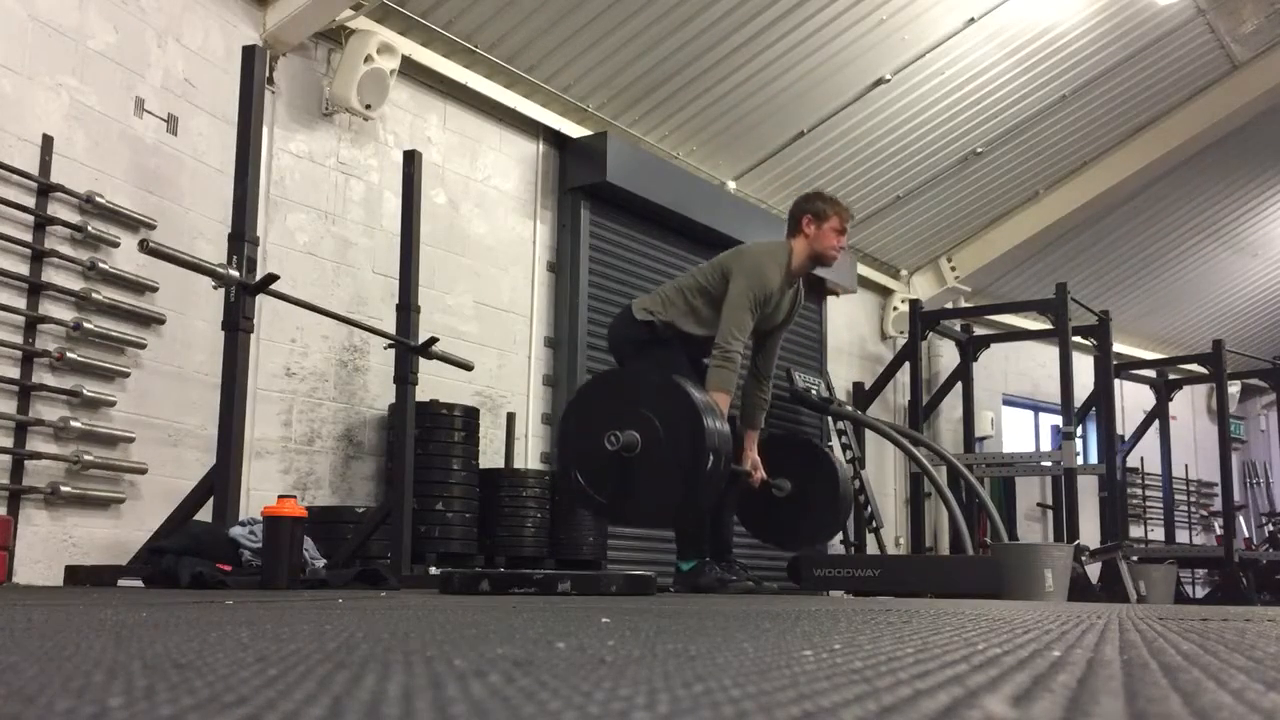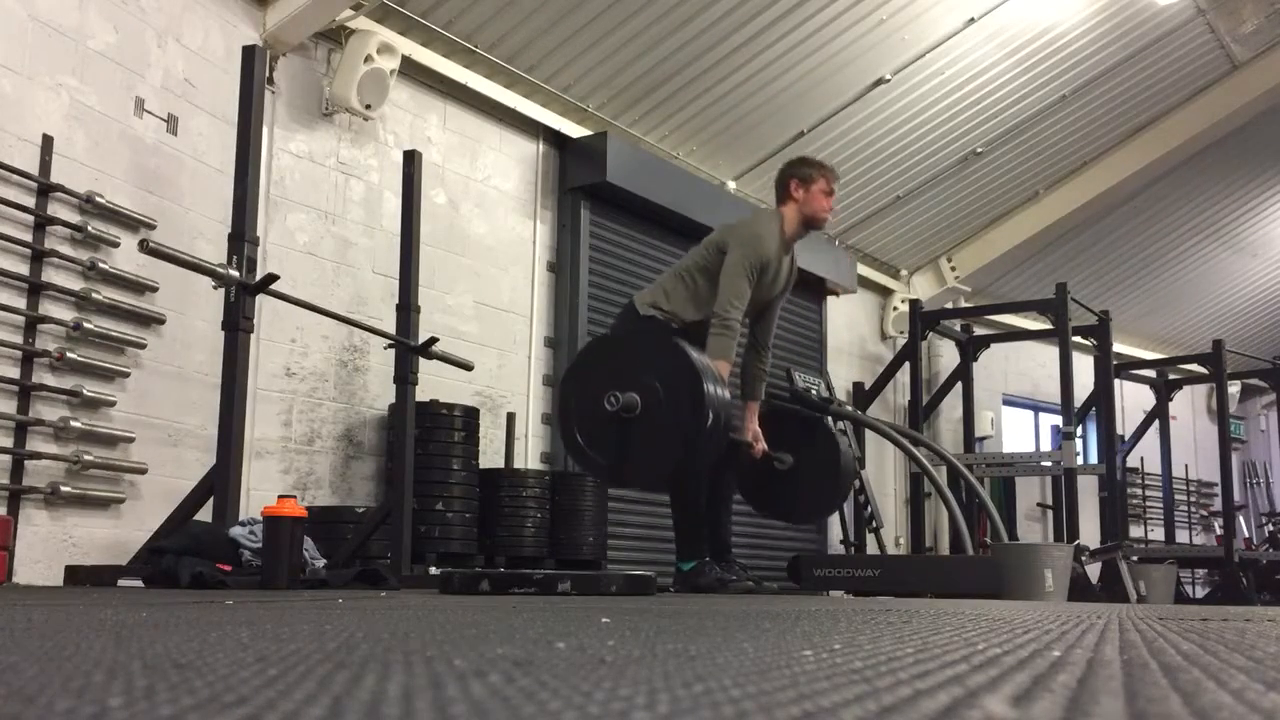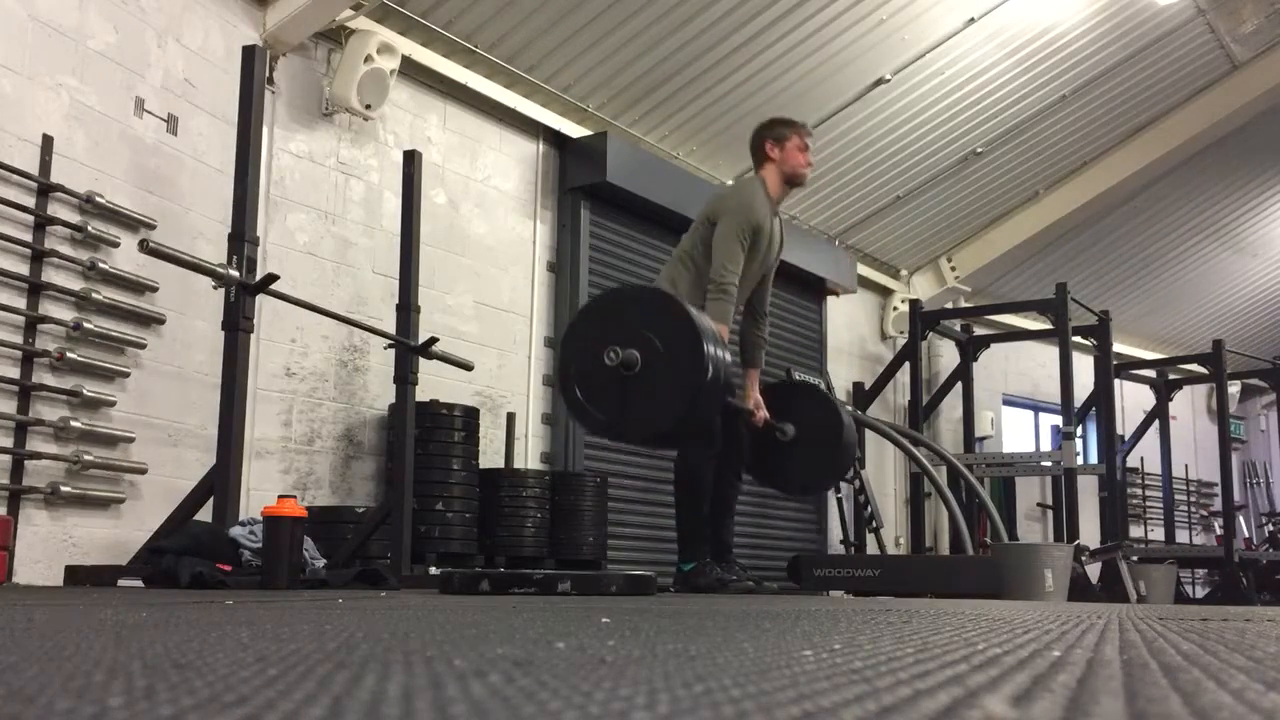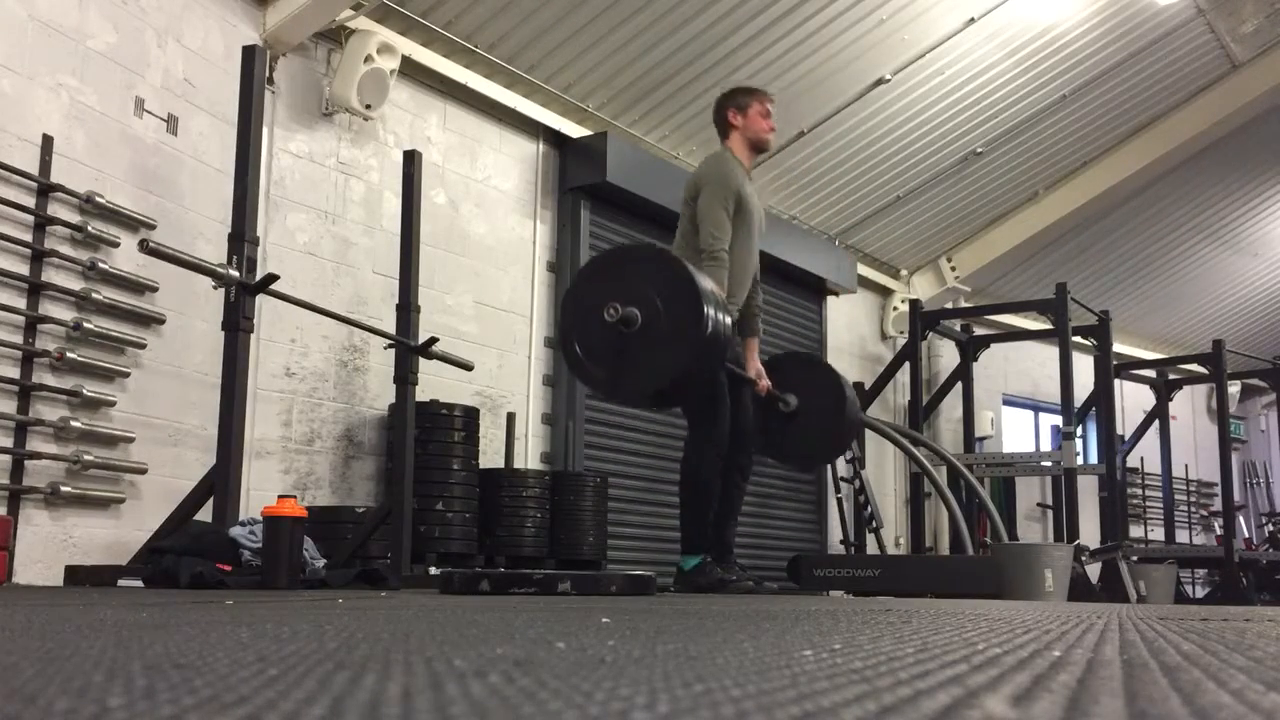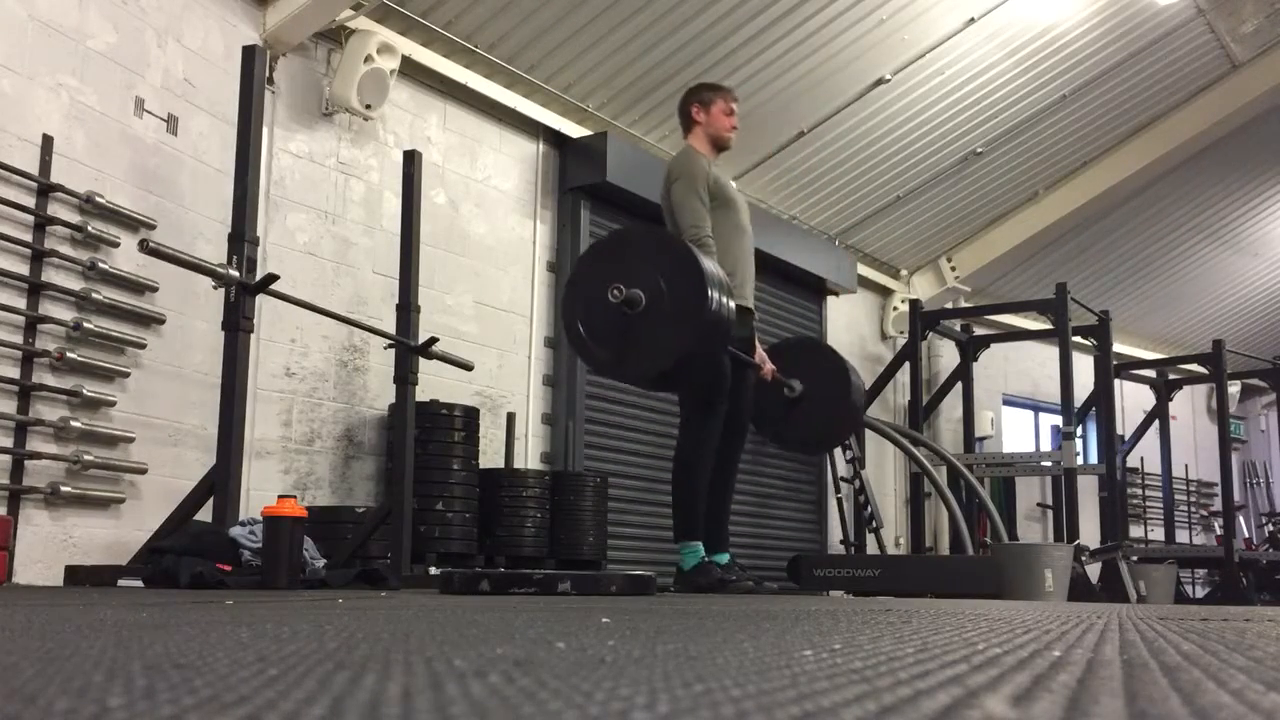
dt=0.2s
person 1, frame 1
left shoulder: (793, 293)
right shoulder: (760, 265)
left elbow: (761, 375)
right elbow: (728, 351)
left wrist: (750, 447)
left hip: (678, 342)
right hip: (644, 332)
left ankle: (721, 560)
right ankle: (693, 566)
person 1, frame 2
left shoulder: (787, 262)
right shoulder: (756, 235)
left elbow: (759, 346)
right elbow: (725, 320)
left wrist: (750, 418)
left hip: (682, 334)
right hip: (651, 325)
left ankle: (719, 559)
right ankle: (692, 566)
person 1, frame 3
left shoulder: (773, 225)
right shoulder: (744, 200)
left elbow: (756, 314)
right elbow: (722, 286)
left wrist: (751, 388)
left knee: (733, 438)
right knee: (703, 431)
left ankle: (720, 559)
right ankle: (693, 565)
person 1, frame 4
left shoulder: (747, 188)
right shoulder: (720, 171)
left elbow: (749, 281)
right elbow: (713, 255)
left wrist: (752, 357)
left knee: (739, 440)
right knee: (711, 433)
left ankle: (720, 558)
right ankle: (694, 562)
person 1, frame 5
left shoulder: (716, 179)
right shoulder: (689, 165)
right elbow: (699, 241)
left wrist: (754, 342)
left hip: (735, 321)
left knee: (730, 436)
right knee: (703, 428)
left ankle: (717, 555)
right ankle: (692, 560)
